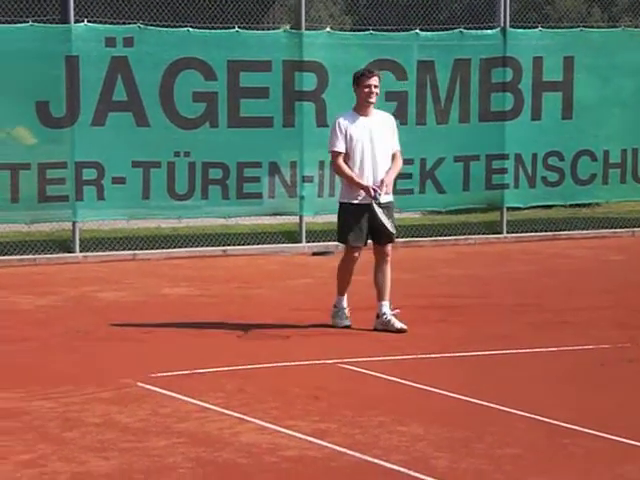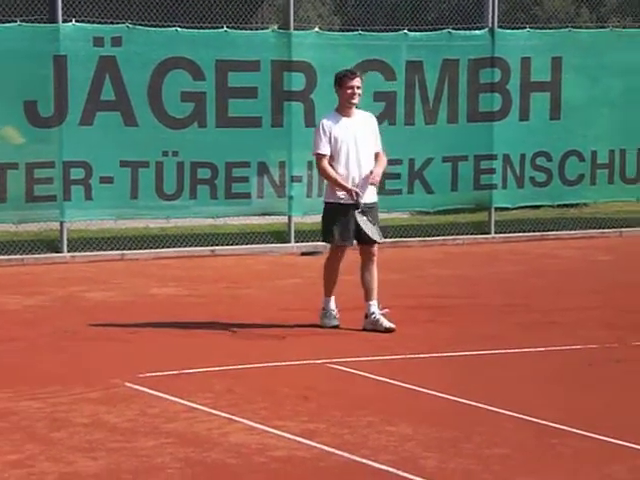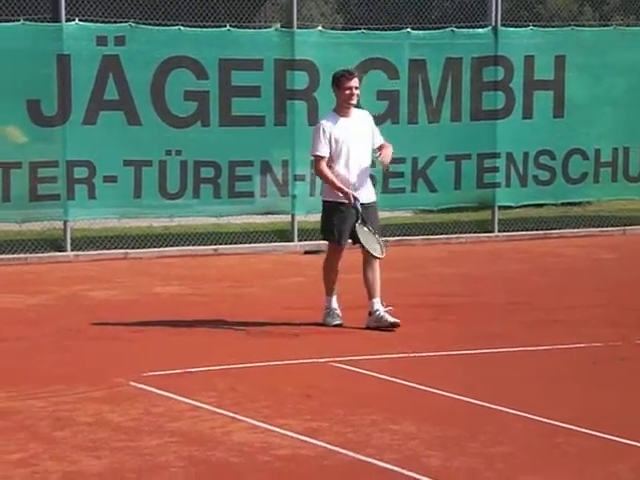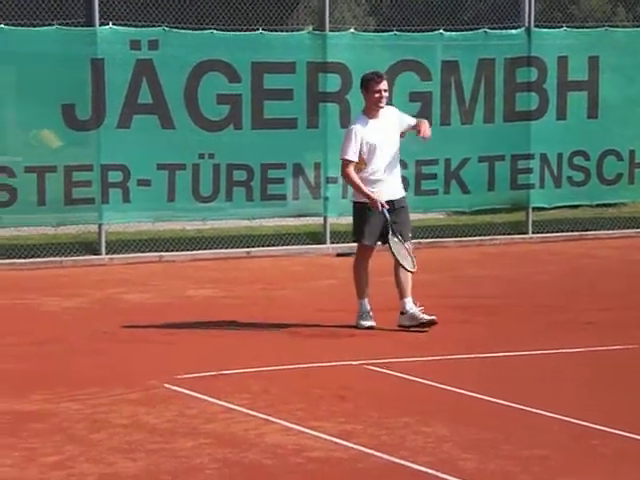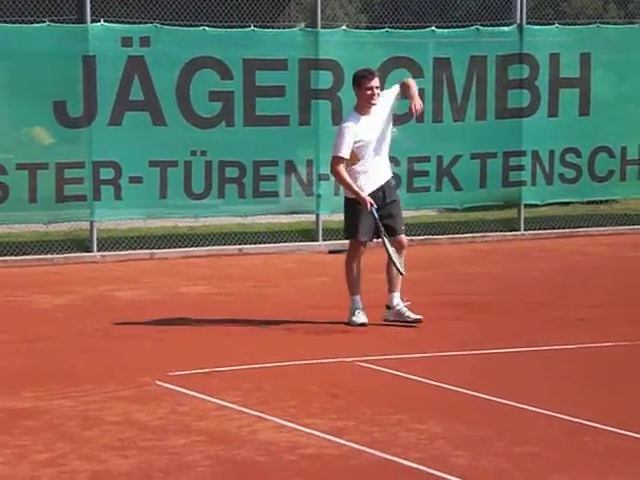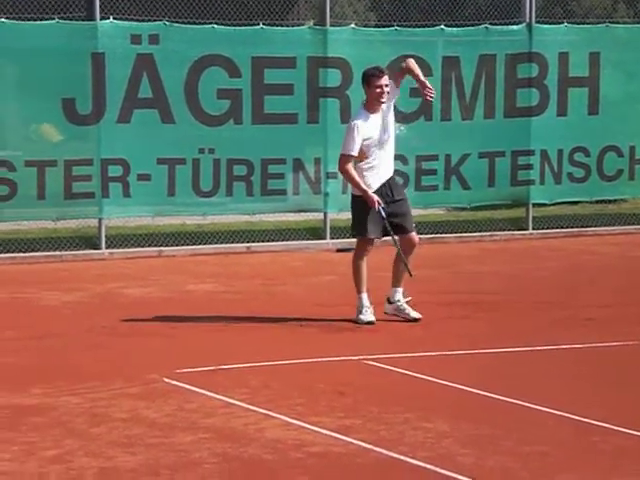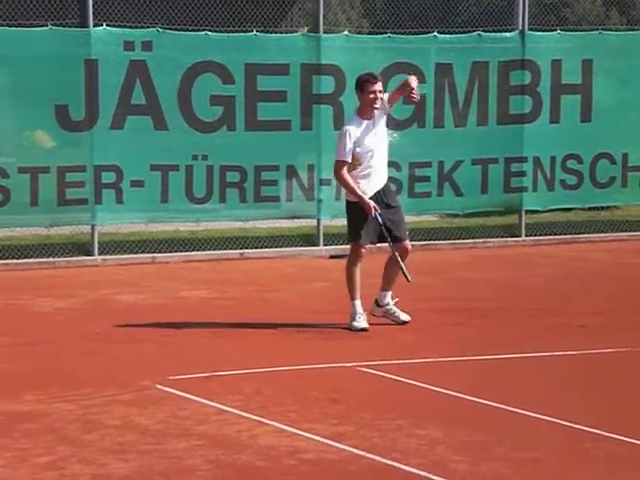
dt=0.1s
person 1, frame 1
left shoulder: (388, 120)
right shoulder: (342, 122)
left elbow: (397, 157)
right elbow: (337, 163)
left wrist: (390, 176)
right wrist: (362, 185)
left hip: (384, 200)
right hip: (353, 201)
left knee: (384, 254)
right knee: (352, 254)
left ankle: (384, 314)
right ankle: (340, 306)
person 1, frame 2
left shoulder: (369, 120)
right shoulder: (326, 124)
left elbow: (380, 156)
right elbow: (322, 165)
left wrist: (377, 171)
right wrist: (345, 187)
left hip: (368, 200)
right hip: (338, 201)
left knee: (370, 254)
right knee: (337, 253)
left ankle: (372, 313)
right ankle: (328, 307)
person 1, frame 3
left shoulder: (366, 118)
right shoulder: (326, 126)
left elbow: (381, 145)
right elbow: (319, 166)
left wrist: (387, 150)
right wrist: (343, 189)
left hip: (367, 197)
right hip: (337, 199)
left knee: (371, 252)
right knee: (335, 251)
left ankle: (376, 312)
right ankle: (331, 307)
person 1, frame 4
left shoulder: (394, 115)
right shoulder: (356, 129)
left elbow: (416, 124)
right elbow: (347, 170)
left wrist: (422, 124)
right wrist: (369, 196)
left hip: (396, 196)
right hip: (368, 200)
right knee: (364, 252)
left ankle: (408, 310)
right ankle: (364, 310)
person 1, frame 5
left shoulder: (384, 102)
right shoulder: (348, 127)
left elbow: (406, 84)
right elbow: (336, 167)
left wrist: (412, 95)
right wrist: (358, 194)
left hip: (385, 187)
right hip: (360, 195)
left knee: (400, 243)
right knee: (356, 248)
left ankle: (395, 305)
right ankle: (356, 307)
person 1, frame 6
left shoulder: (388, 101)
right shoulder: (358, 124)
left elbow: (407, 64)
right elbow: (345, 165)
left wrist: (422, 81)
right wrist: (366, 193)
left hip: (390, 184)
right hip: (367, 192)
left knee: (411, 241)
right knee: (364, 246)
left ankle: (395, 300)
right ankle: (364, 305)
person 1, frame 7
left shoulder: (382, 109)
right shoulder: (350, 130)
left elbow: (408, 85)
right elbow: (339, 172)
left wrist: (410, 85)
right wrist: (362, 199)
left hip: (384, 191)
right hip: (359, 198)
left knee: (403, 248)
right knee: (358, 253)
left ankle: (383, 302)
right ankle: (356, 312)
